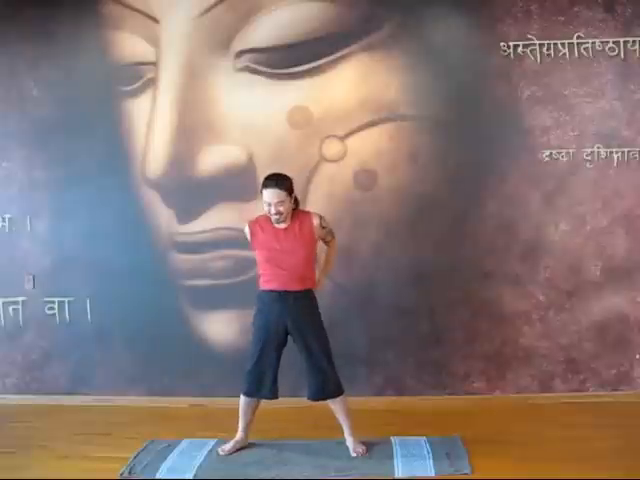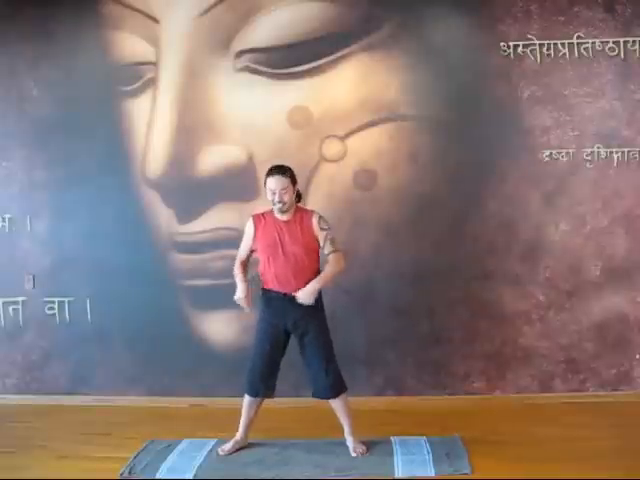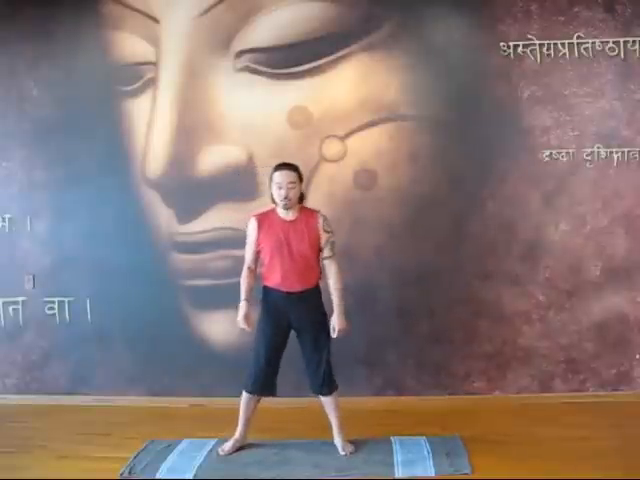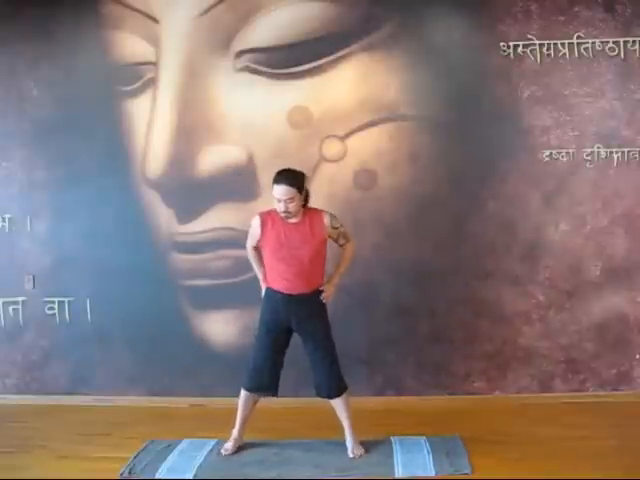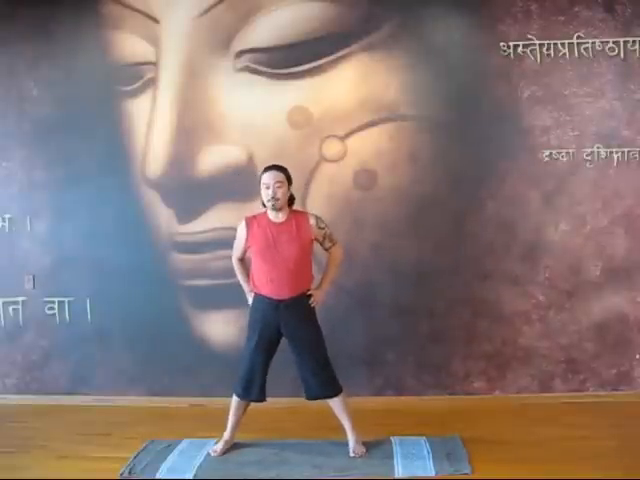
dt=1s
person 1, frame 1
left shoulder: (313, 221)
right shoulder: (253, 228)
left elbow: (332, 242)
left wrist: (321, 274)
left hip: (304, 304)
right hip: (270, 305)
left knee: (324, 371)
right knee: (257, 372)
left ankle: (349, 435)
right ankle: (241, 435)
person 1, frame 2
left shoulder: (313, 220)
right shoulder: (256, 223)
left elbow: (336, 259)
right elbow: (240, 260)
left wrist: (315, 285)
right wrist: (241, 284)
left hip: (307, 305)
right hip: (272, 306)
left knee: (326, 372)
right knee: (259, 373)
left ankle: (350, 435)
right ankle: (241, 435)
person 1, frame 3
left shoulder: (318, 220)
right shoulder: (258, 223)
left elbow: (330, 265)
right elbow: (249, 267)
left wrist: (338, 310)
right wrist: (244, 303)
left hip: (309, 301)
right hip: (274, 302)
left knee: (321, 369)
right knee: (260, 368)
left ankle: (338, 434)
right ankle: (240, 434)
person 1, frame 4
left shoulder: (323, 220)
right shoulder: (261, 222)
left elbow: (348, 245)
right elbow: (251, 248)
left wrist: (334, 281)
right wrist: (264, 280)
left hip: (311, 303)
right hip: (275, 303)
left knee: (328, 369)
right knee: (259, 368)
left ankle: (350, 435)
right ankle: (237, 433)
person 1, frame 5
left shoulder: (309, 222)
right shoulder: (248, 226)
left elbow: (335, 251)
right elbow: (237, 259)
left wrist: (322, 288)
right wrist: (249, 292)
left hip: (299, 307)
right hip: (263, 308)
left knee: (320, 371)
right knee: (250, 372)
left ankle: (352, 434)
right ankle: (228, 436)
